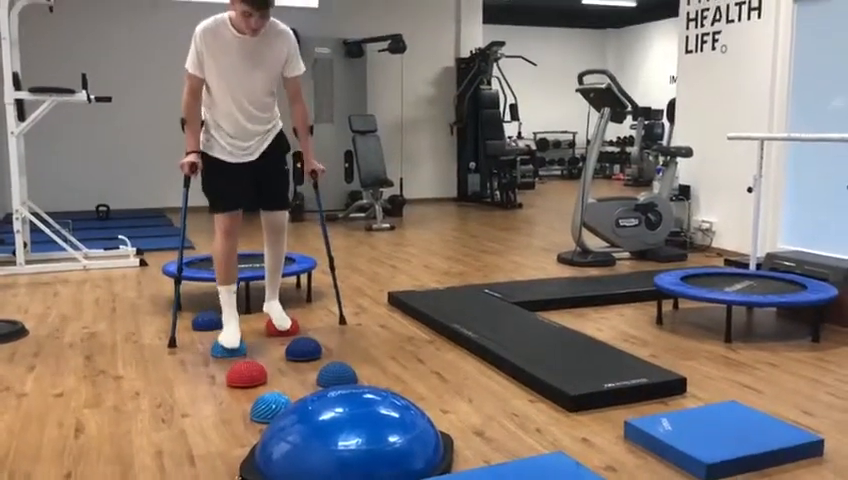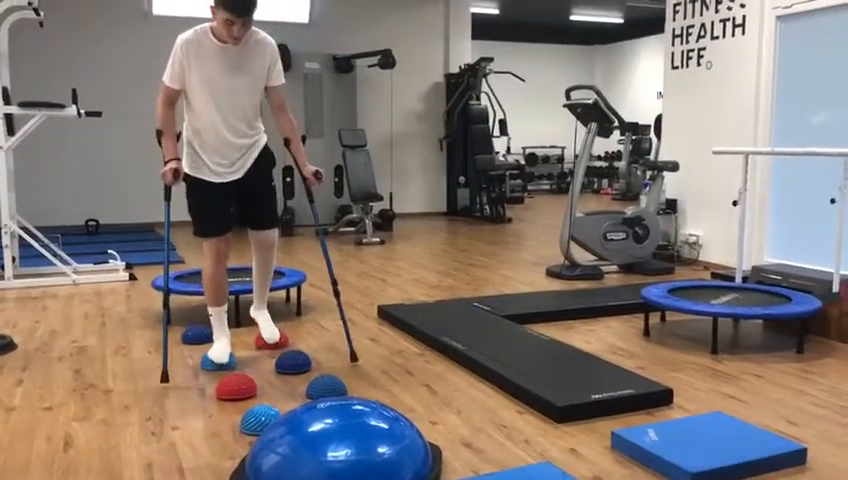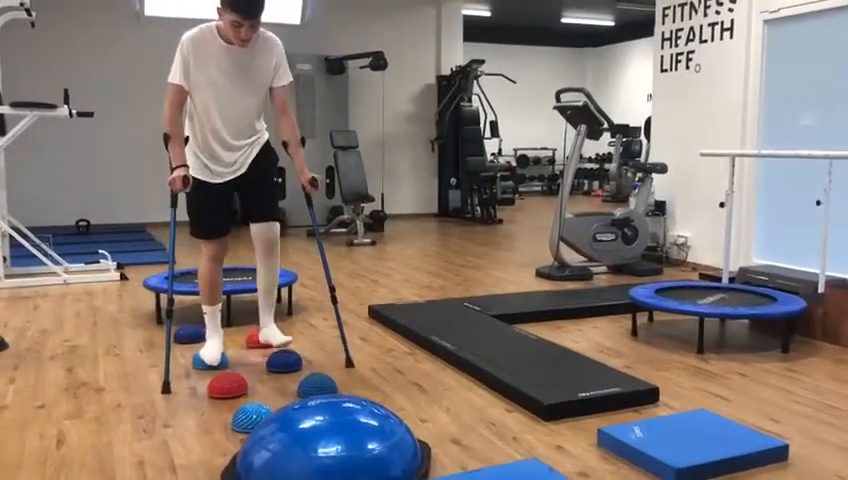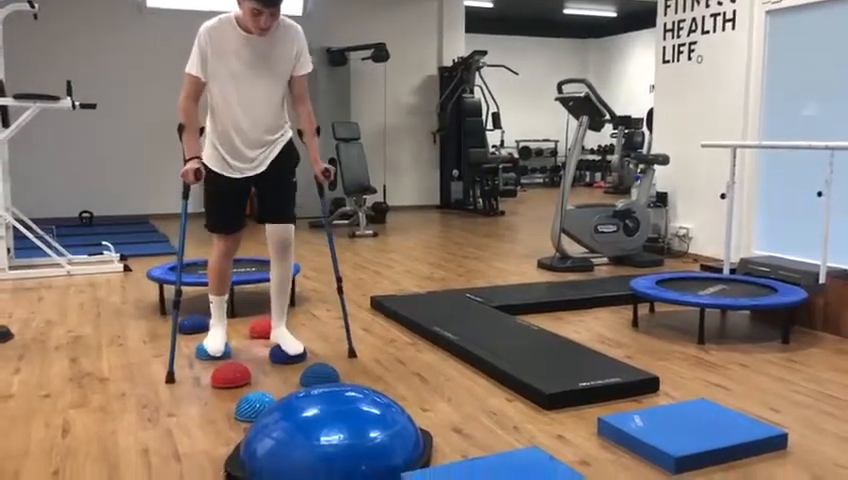
dt=0.5s
person 1, frame 1
left shoulder: (283, 37)
right shoulder: (207, 33)
left elbow: (295, 99)
right elbow: (192, 95)
left wrist: (308, 155)
right wrist: (192, 149)
left hip: (268, 142)
right hip: (220, 146)
left knee: (276, 223)
right knee: (226, 226)
left ankle: (272, 300)
right ankle: (229, 318)
person 1, frame 2
left shoulder: (265, 46)
right shoulder: (188, 45)
left elbow: (279, 108)
right elbow: (166, 104)
left wrist: (303, 161)
right wrist: (172, 157)
left hip: (253, 157)
right hip: (204, 164)
left knee: (266, 239)
right knee: (216, 249)
left ankle: (260, 307)
right ankle: (220, 334)
person 1, frame 3
left shoulder: (272, 47)
right shoulder: (193, 43)
left elbow: (283, 111)
right elbow: (173, 107)
left wrist: (301, 167)
right wrist: (179, 164)
left hip: (255, 153)
right hip: (205, 163)
left knee: (268, 238)
right knee: (213, 249)
left ankle: (267, 323)
right ankle: (213, 334)
person 1, frame 4
left shoulder: (293, 35)
right shoulder: (212, 33)
left elbow: (301, 100)
right elbow: (190, 98)
left wrist: (316, 157)
right wrist: (192, 155)
left hip: (276, 152)
right hip: (223, 157)
left knee: (282, 240)
right knee: (225, 244)
left ankle: (279, 327)
right ankle: (217, 324)
